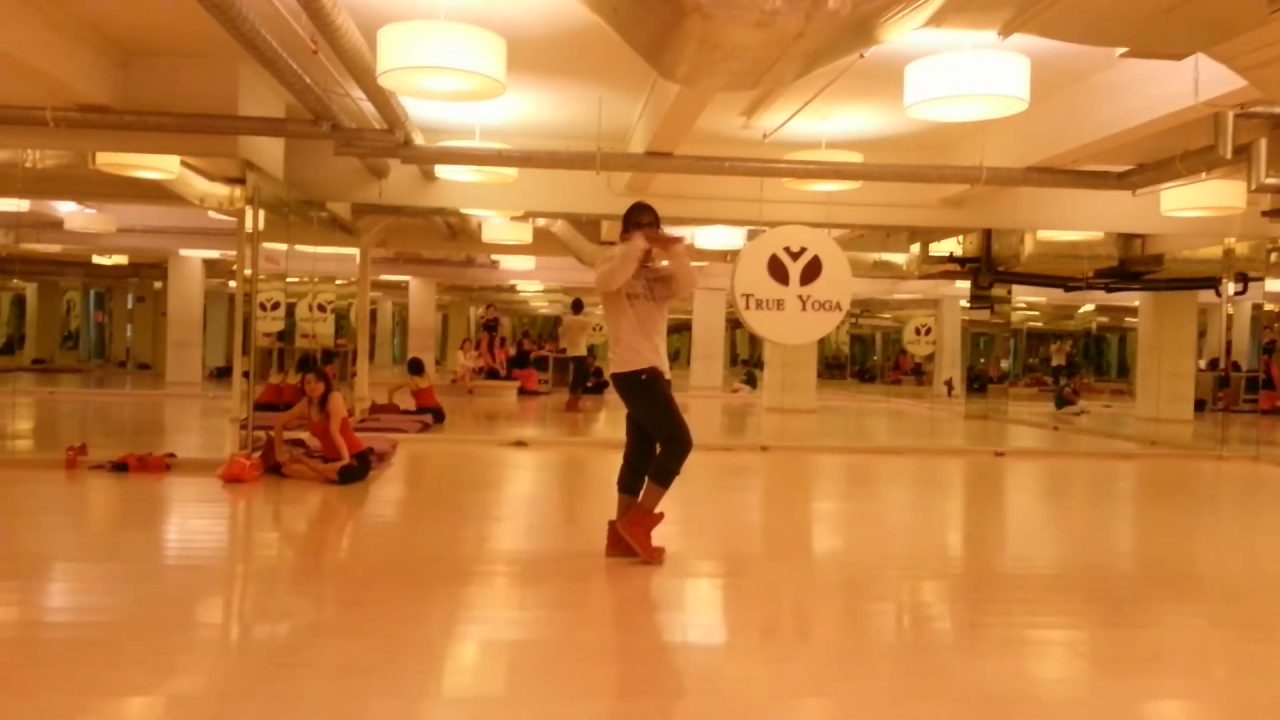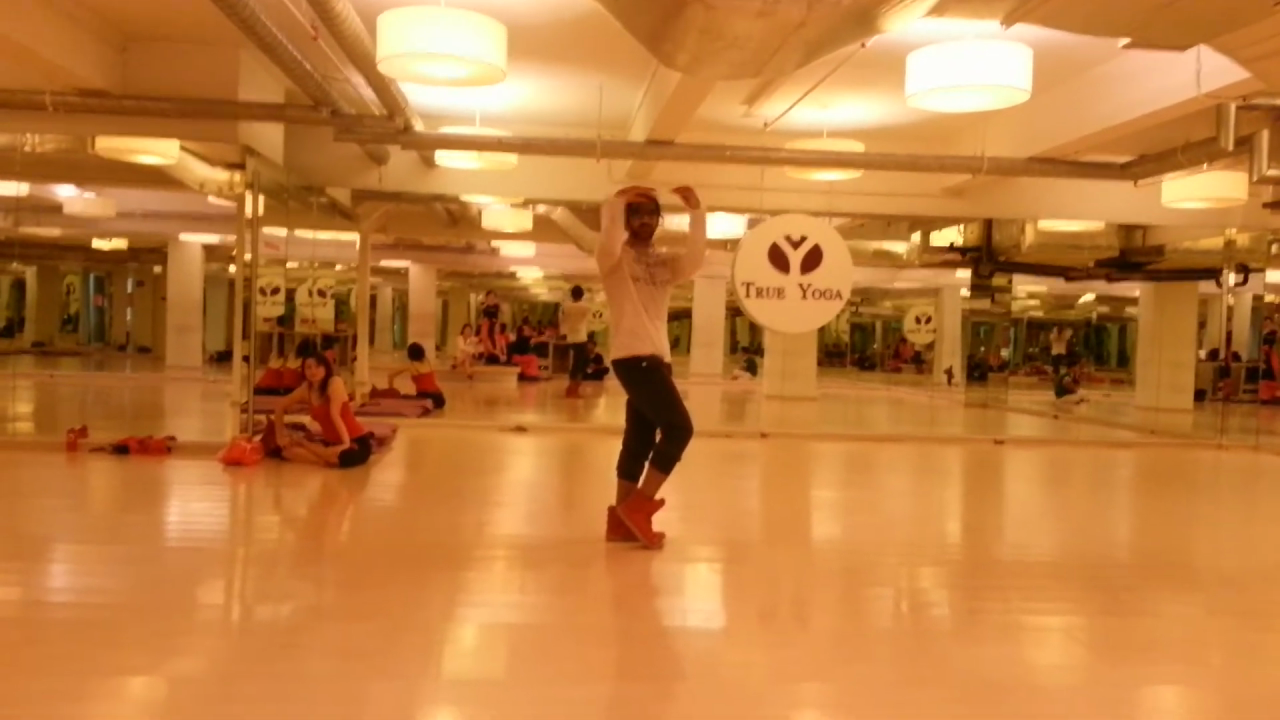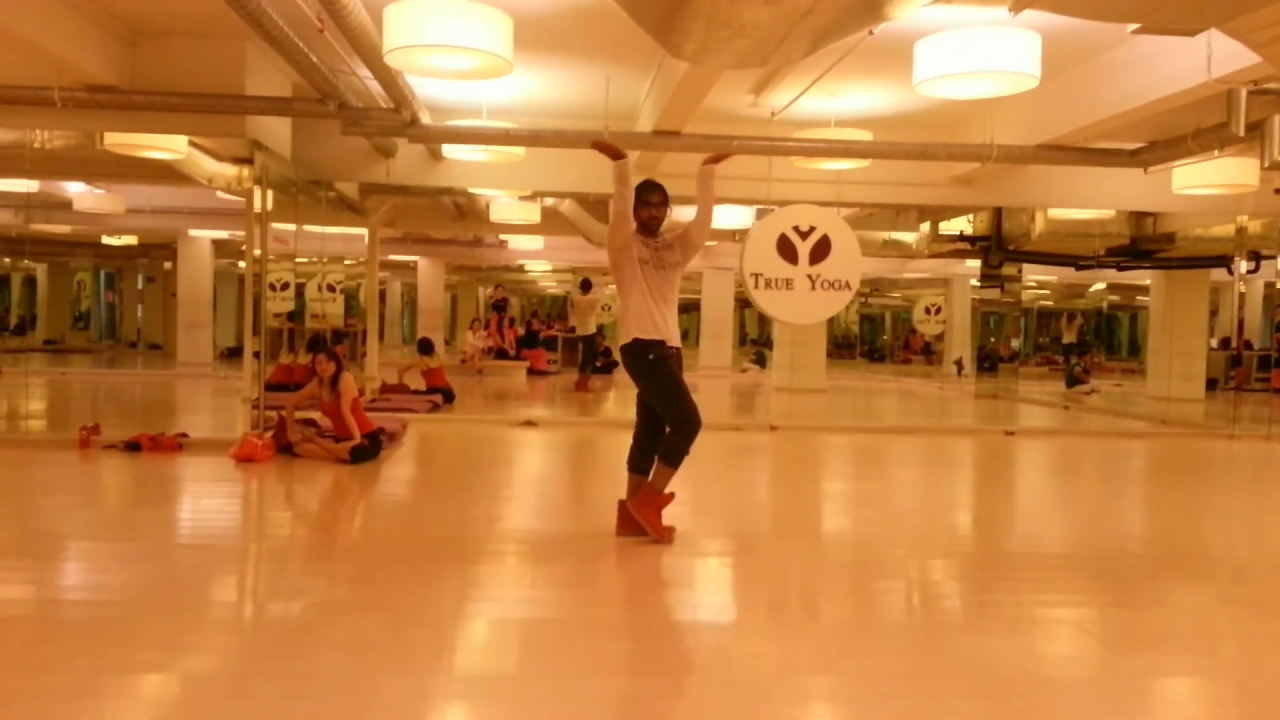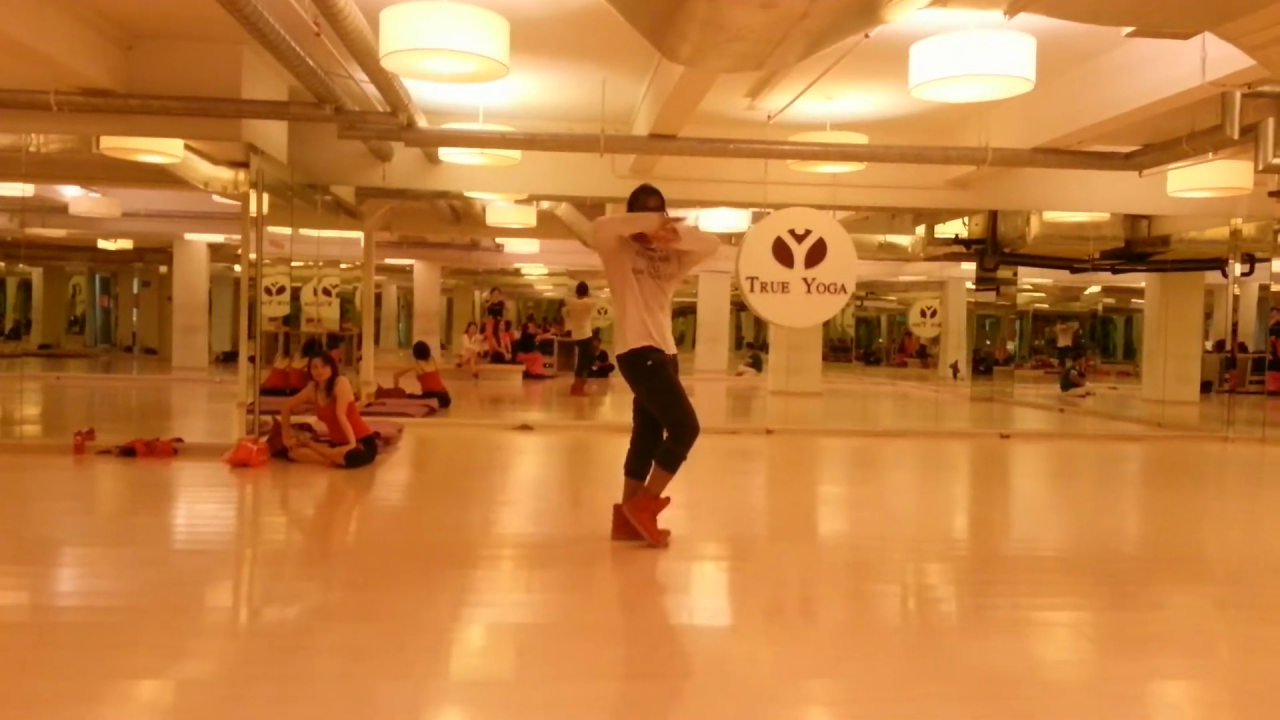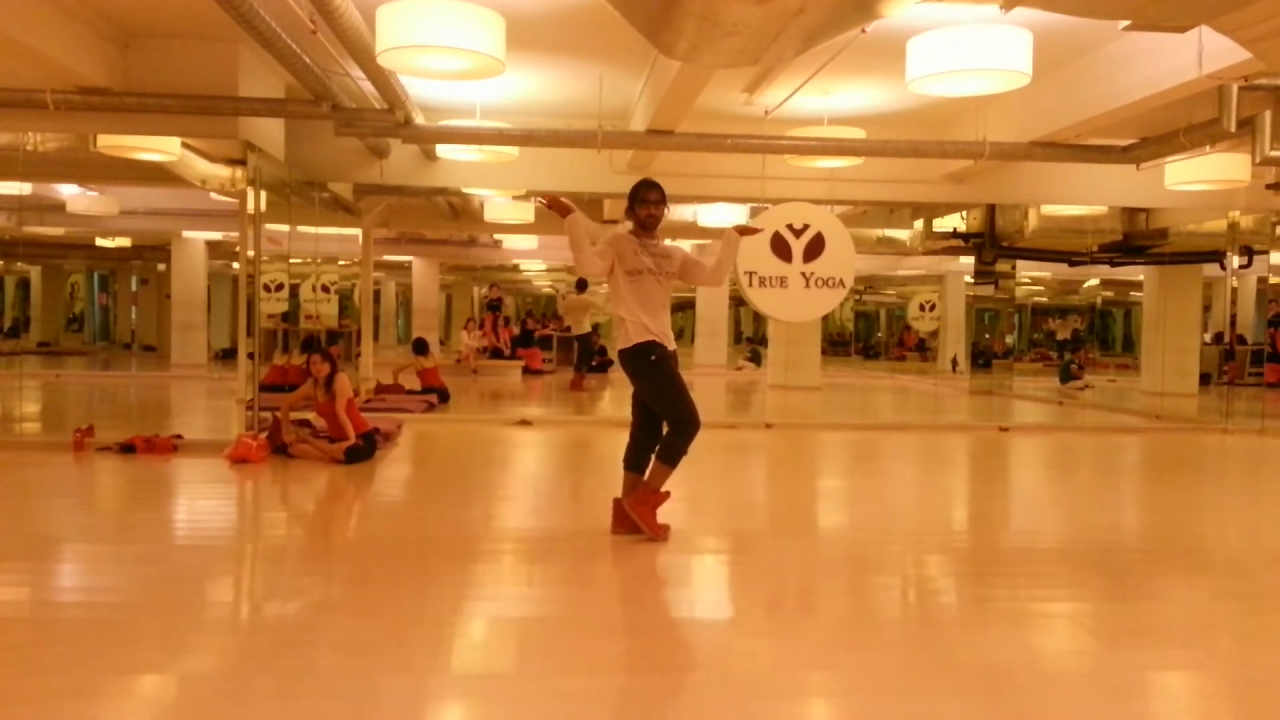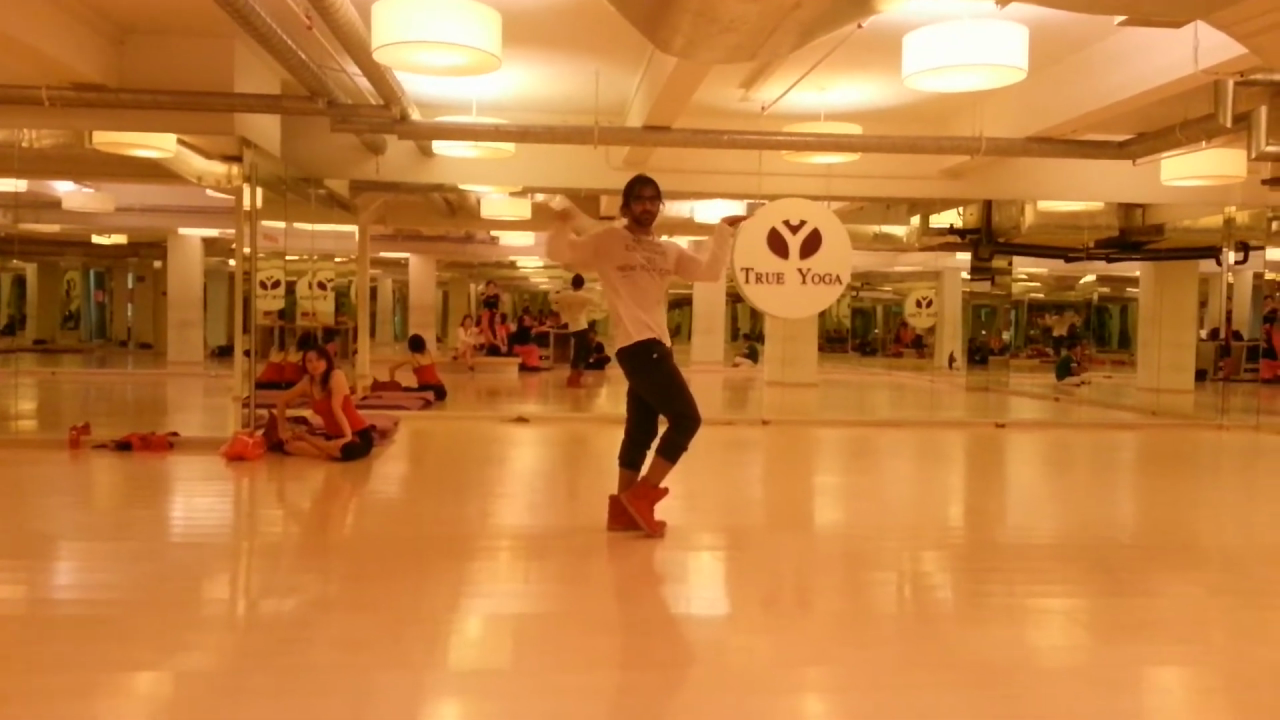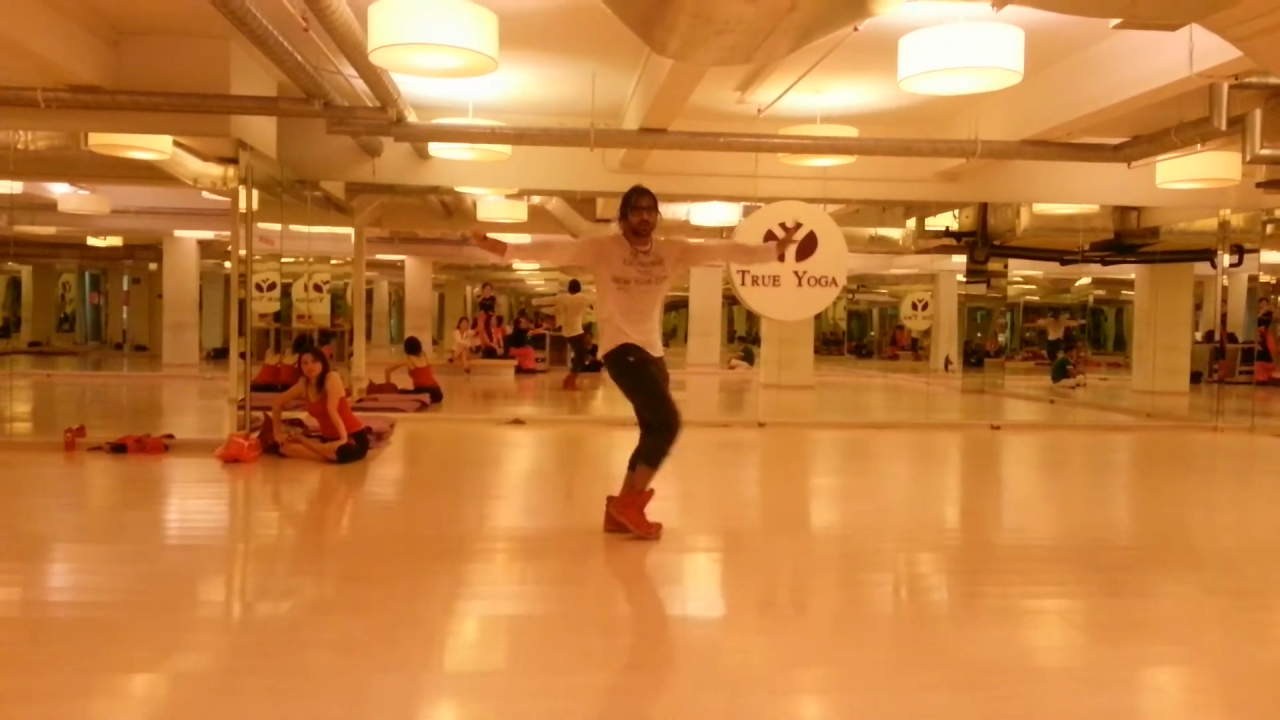
dt=0.4s
person 1, frame 1
left shoulder: (665, 272)
right shoulder: (613, 264)
left elbow: (684, 285)
right elbow: (608, 282)
left wrist: (676, 248)
right wrist: (635, 243)
left hip: (654, 370)
right hip: (632, 369)
left knee: (641, 452)
right knee: (678, 441)
left ankle: (622, 531)
right ankle: (639, 520)
person 1, frame 2
left shoulder: (667, 259)
right shoulder: (615, 257)
left elbow: (693, 261)
right elbow: (608, 247)
left wrist: (696, 215)
right wrist: (616, 202)
left hip: (655, 357)
right hip: (632, 356)
left knee: (640, 439)
right knee: (678, 426)
left ankle: (624, 513)
right ankle: (642, 505)
person 1, frame 3
left shoulder: (676, 248)
right shoulder: (623, 244)
left elbow: (703, 223)
right elbow: (621, 216)
left wrist: (706, 174)
right wrist: (621, 165)
left hip: (669, 347)
right hip: (641, 346)
left knee: (652, 431)
right knee: (687, 420)
left ankle: (632, 511)
right ankle: (649, 499)
person 1, frame 4
left shoulder: (674, 256)
right shoulder: (618, 249)
left elbow: (708, 245)
right elbow: (602, 229)
left wrist: (673, 234)
right wrist: (649, 225)
left hip: (664, 353)
right hip: (638, 353)
left knee: (648, 437)
right knee: (685, 427)
left ankle: (627, 516)
right ankle: (644, 504)
person 1, frame 5
left shoulder: (674, 254)
right shoulder: (617, 243)
left elbow: (715, 277)
right elbow: (588, 267)
left wrist: (732, 237)
right wrist: (572, 218)
left hip: (663, 349)
right hip: (639, 348)
left knee: (647, 432)
right knee: (686, 421)
left ankle: (627, 511)
right ankle: (644, 498)
person 1, frame 6
left shoulder: (668, 250)
right shoulder: (609, 239)
left elbow: (713, 274)
right elbow: (565, 255)
left wrist: (724, 231)
right wrist: (561, 227)
left hip: (655, 346)
right hip: (635, 346)
left knee: (641, 431)
right knee: (686, 418)
left ankle: (623, 507)
right ankle: (642, 495)
person 1, frame 7
left shoulder: (672, 250)
right shoulder: (602, 247)
left elbow: (719, 251)
right elbow: (553, 249)
left wrist: (769, 249)
right wrist: (502, 247)
left hip: (651, 354)
right hip: (622, 351)
left knee: (657, 433)
right knee: (667, 423)
left ankle: (622, 508)
right ankle: (630, 503)
